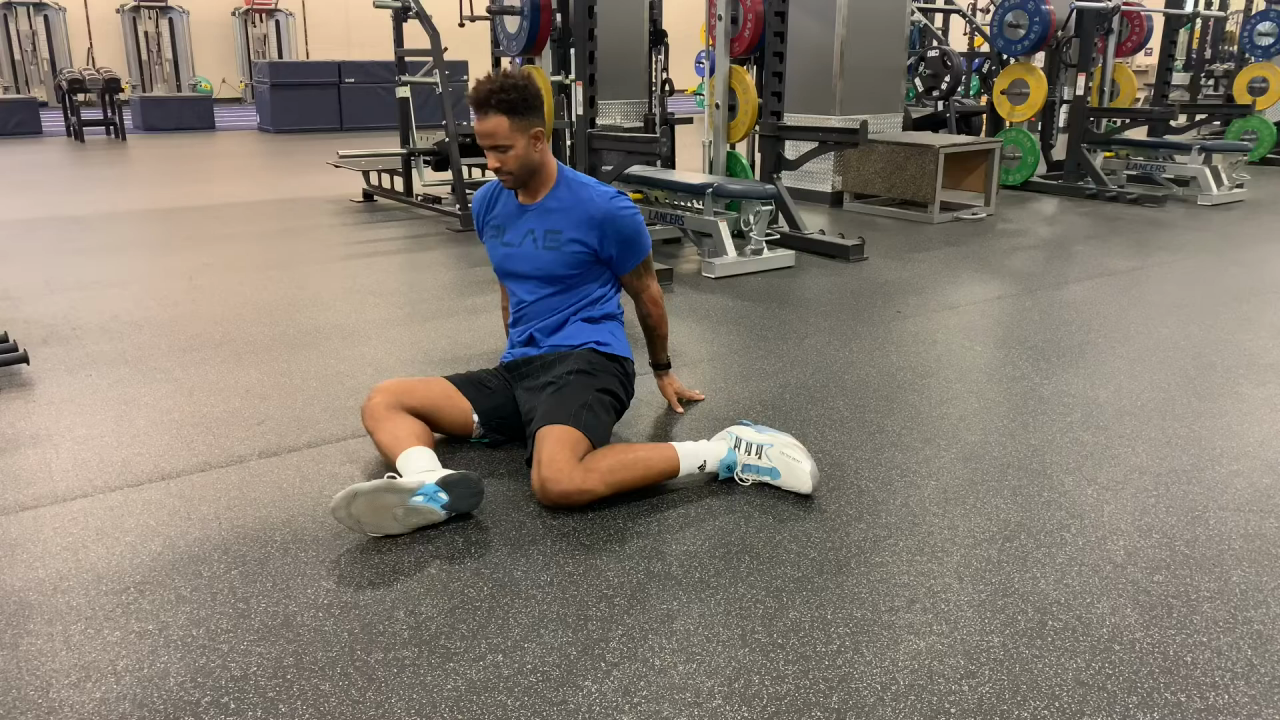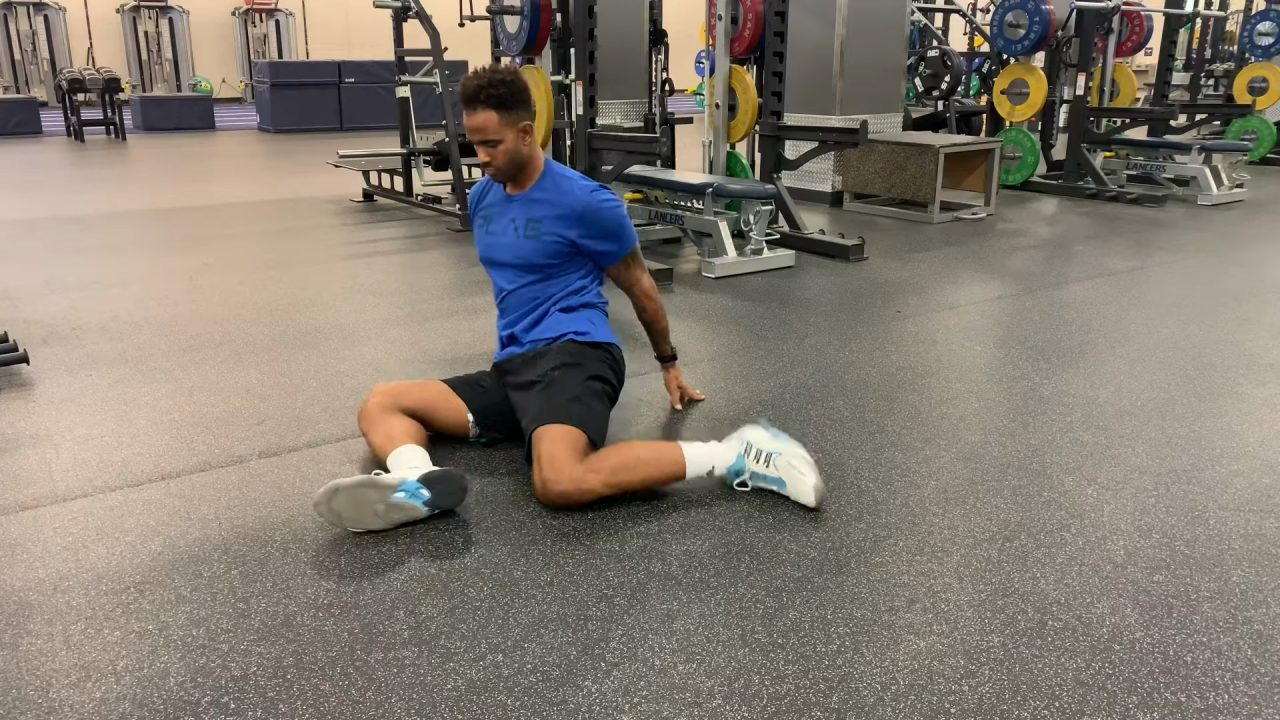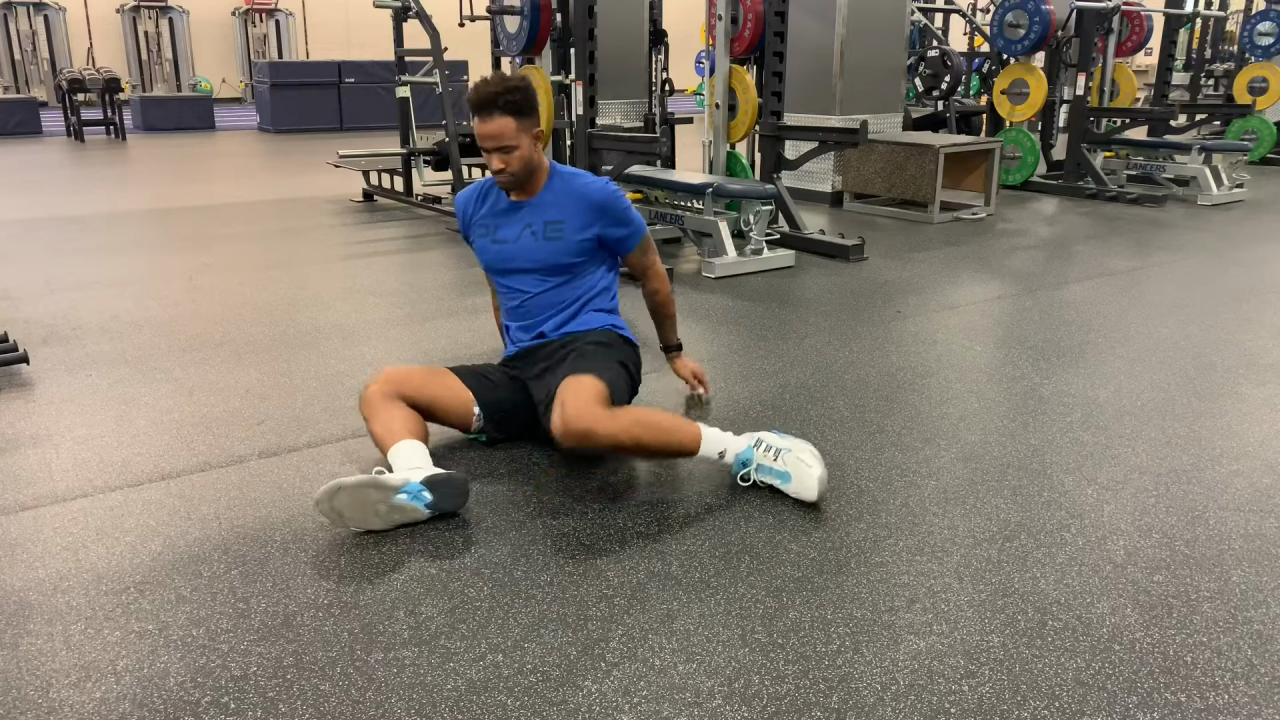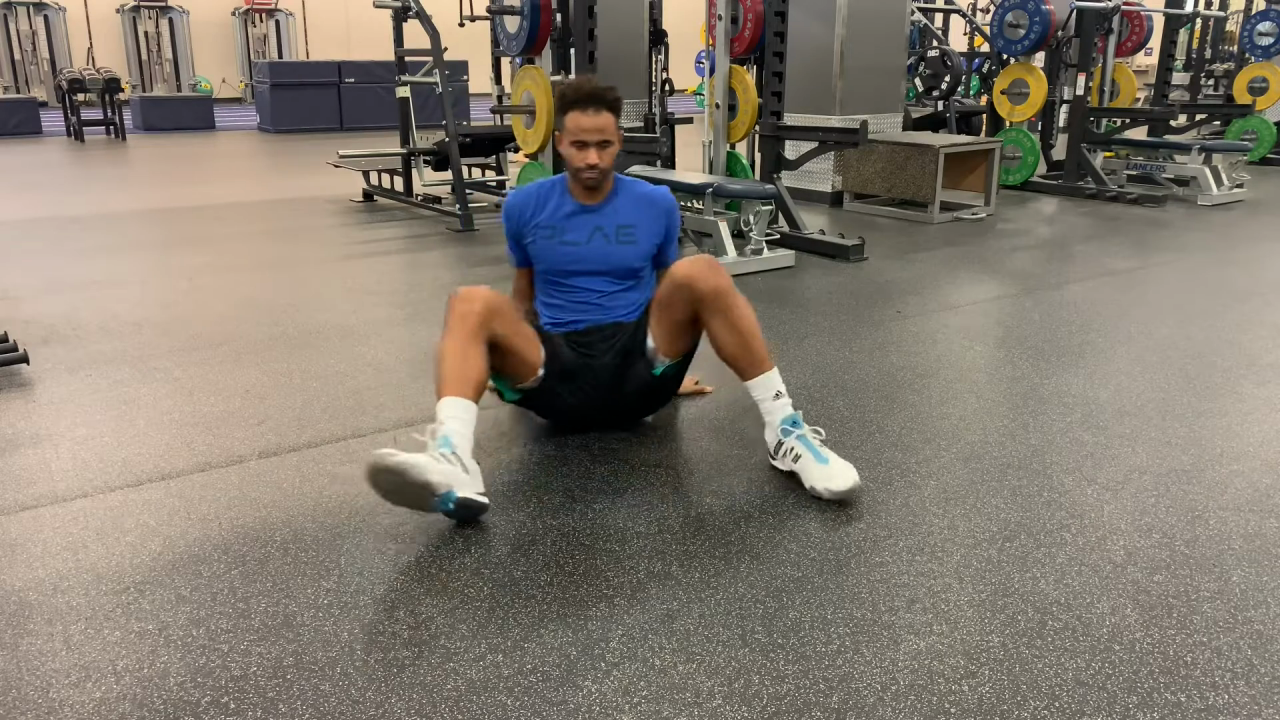
dt=0.5s
person 1, frame 1
left shoulder: (604, 209)
right shoulder: (487, 204)
left elbow: (646, 293)
left wrist: (662, 371)
left hip: (587, 362)
right hip: (520, 370)
left knee: (557, 483)
right knee: (382, 404)
left ankle: (728, 453)
right ankle: (433, 488)
person 1, frame 2
left shoulder: (585, 203)
right shoulder: (482, 199)
left elbow: (639, 286)
left wrist: (668, 364)
left hip: (573, 356)
right hip: (514, 366)
left knee: (559, 484)
right knee: (379, 407)
left ankle: (736, 455)
right ankle: (415, 486)
person 1, frame 3
left shoulder: (594, 197)
right shoulder: (472, 206)
left elbow: (651, 274)
left wrist: (673, 351)
left hip: (590, 348)
right hip: (522, 371)
left knee: (575, 426)
right knee: (381, 390)
left ankle: (745, 451)
right ankle: (418, 485)
person 1, frame 4
left shoulder: (656, 205)
right shoulder: (524, 207)
left wrist: (673, 365)
right wrist: (521, 365)
left hip: (638, 364)
right hip: (562, 374)
left knee: (699, 273)
right knee: (472, 303)
left ankle: (786, 431)
right ankle: (452, 471)
